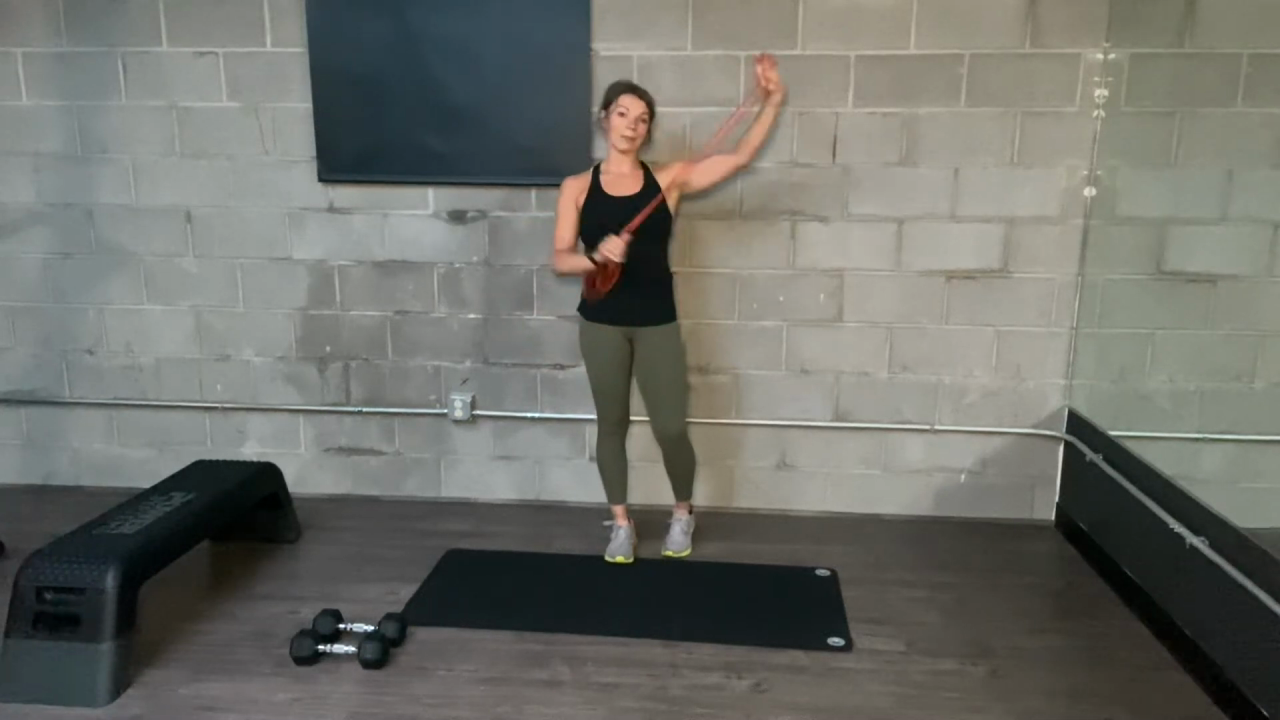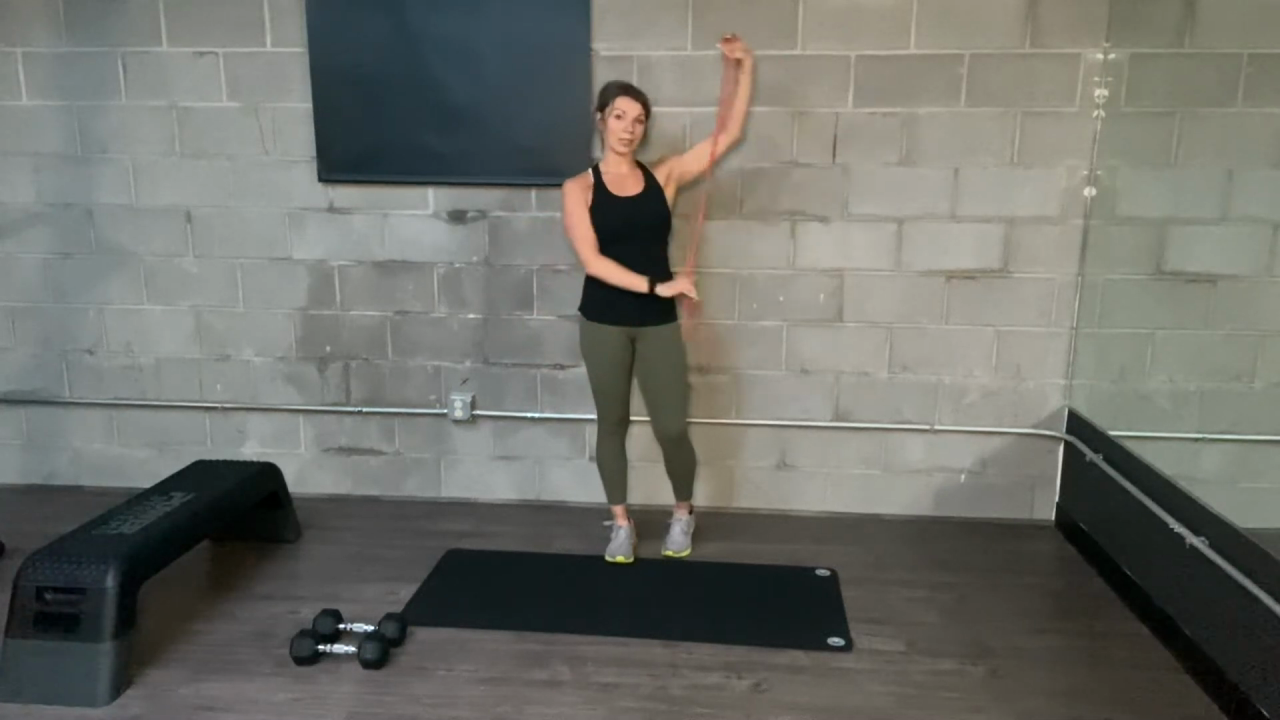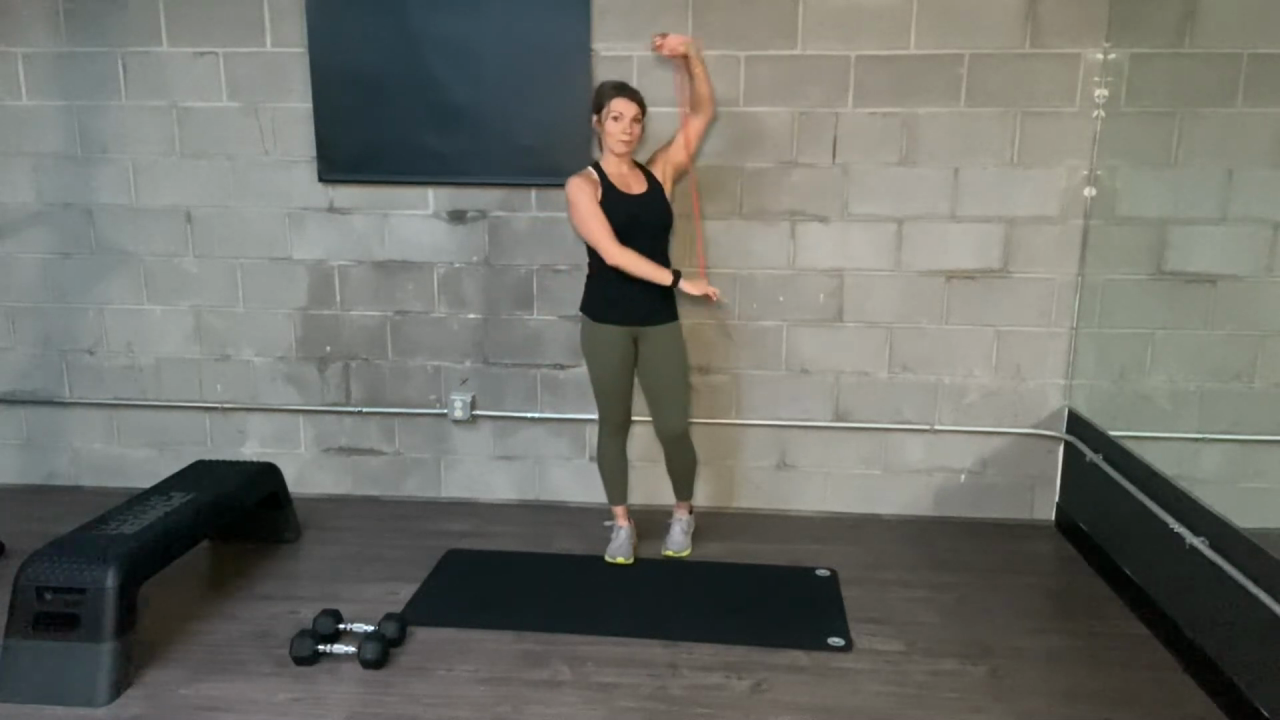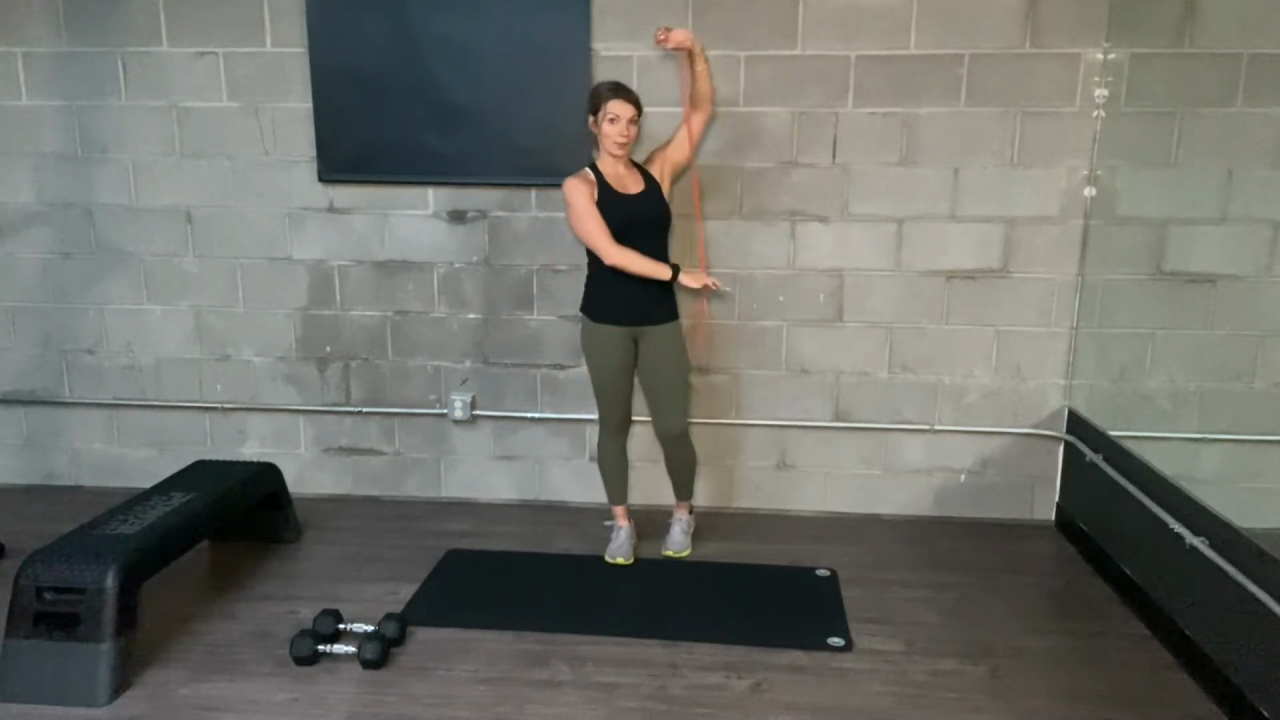
dt=0.3s
person 1, frame 1
left shoulder: (668, 179)
right shoulder: (577, 187)
left elbow: (741, 156)
right elbow: (560, 259)
left wrist: (773, 99)
right wrist: (596, 255)
left hip: (657, 322)
right hip: (602, 321)
left knee: (670, 428)
right knee: (612, 424)
left ankle: (683, 514)
right ankle: (621, 522)
person 1, frame 2
left shoulder: (664, 175)
right shoulder: (580, 188)
left elbow: (729, 135)
right elbow: (591, 262)
left wrist: (744, 69)
right wrist: (656, 285)
left hip: (658, 323)
right hip: (604, 322)
left knee: (672, 428)
right knee: (612, 424)
left ankle: (683, 513)
right ankle: (621, 523)
person 1, frame 3
left shoulder: (659, 172)
right shoulder: (583, 185)
left elbow: (702, 112)
right elbow: (613, 254)
left wrist: (690, 56)
right wrist: (679, 280)
left hip: (659, 321)
right hip: (606, 322)
left knee: (674, 427)
right knee: (613, 424)
left ankle: (683, 514)
right ankle: (621, 522)
person 1, frame 4
left shoulder: (657, 171)
right shoulder: (580, 186)
left elbow: (702, 110)
right elbow: (610, 253)
left wrist: (694, 52)
right wrist: (677, 274)
left hip: (659, 321)
right hip: (606, 322)
left knee: (673, 427)
right knee: (614, 424)
left ankle: (682, 514)
right ankle: (622, 523)
